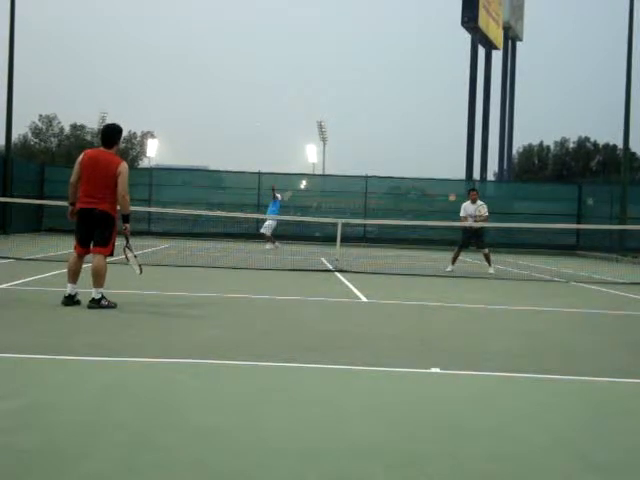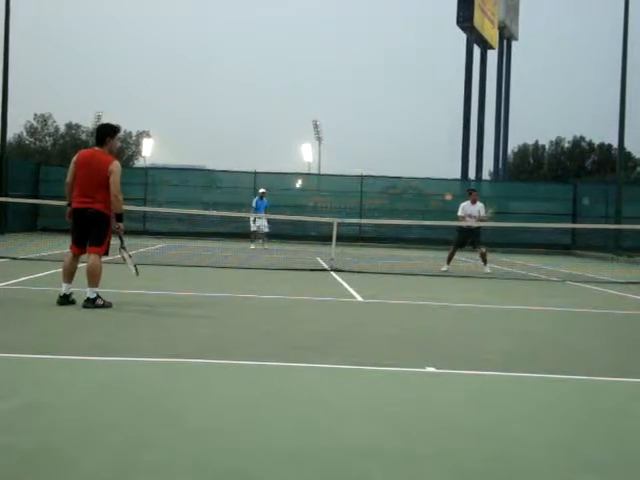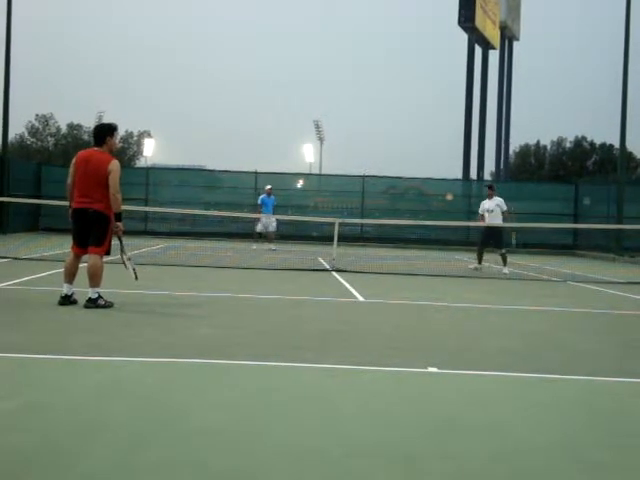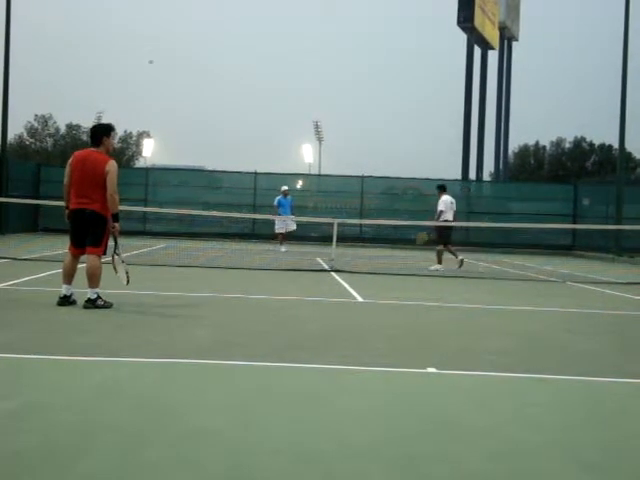
dt=1s
person 1, frame 1
left shoulder: (84, 155)
right shoulder: (120, 165)
left elbow: (73, 183)
right elbow: (122, 195)
left wrist: (72, 204)
right wrist: (126, 219)
left hip: (83, 209)
right hip: (105, 213)
left knee: (78, 252)
right knee: (100, 254)
left ankle: (70, 294)
right ankle: (97, 297)
person 1, frame 2
left shoulder: (80, 155)
right shoulder: (113, 164)
left elbow: (68, 182)
right elbow: (115, 194)
left wrist: (70, 205)
right wrist: (119, 219)
left hip: (79, 209)
right hip: (100, 212)
left knee: (74, 251)
right knee: (95, 253)
left ankle: (65, 293)
right ankle: (92, 297)
person 1, frame 3
left shoulder: (79, 156)
right shoulder: (112, 163)
left elbow: (70, 184)
right elbow: (114, 193)
left wrist: (72, 205)
right wrist: (118, 219)
left hip: (80, 210)
right hip: (100, 213)
left knee: (76, 252)
right knee: (96, 253)
left ankle: (66, 293)
right ankle: (94, 297)
person 1, frame 4
left shoulder: (75, 157)
right shoulder: (109, 164)
left elbow: (66, 185)
right elbow: (111, 194)
left wrist: (68, 207)
right wrist: (115, 219)
left hip: (77, 211)
right hip: (97, 213)
left knee: (73, 252)
right knee: (94, 254)
left ankle: (65, 294)
right ankle: (93, 297)
